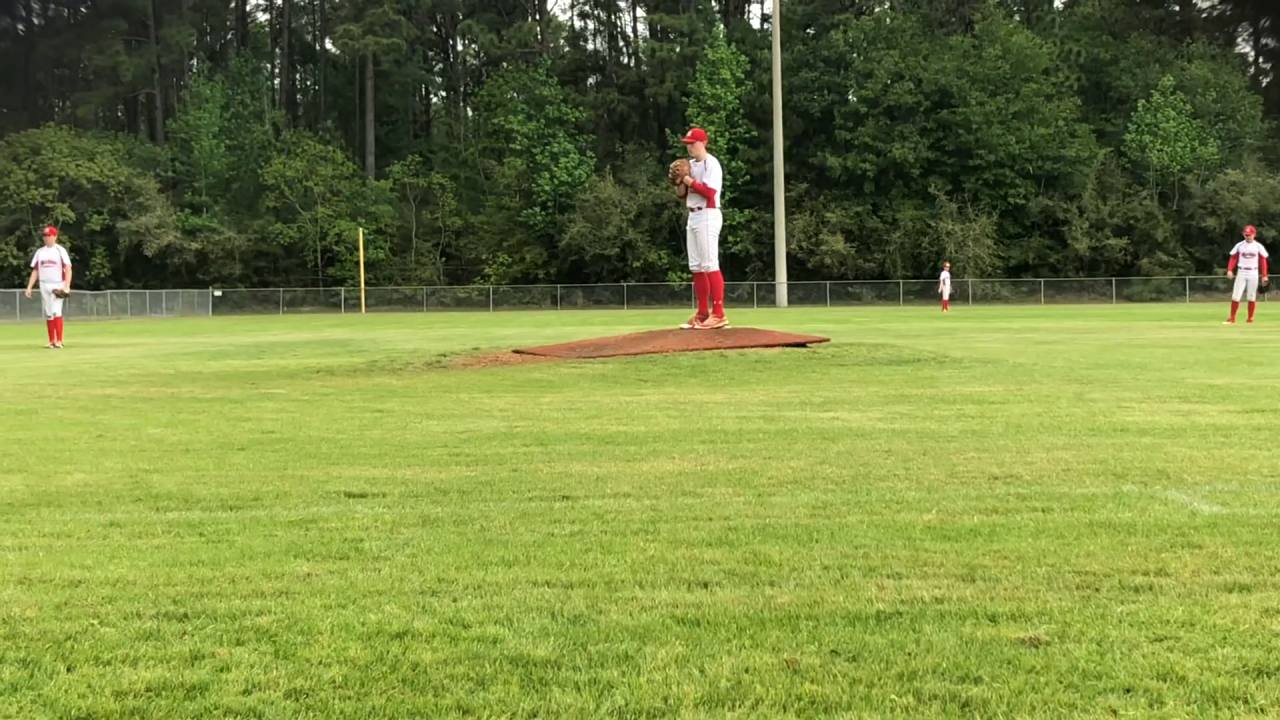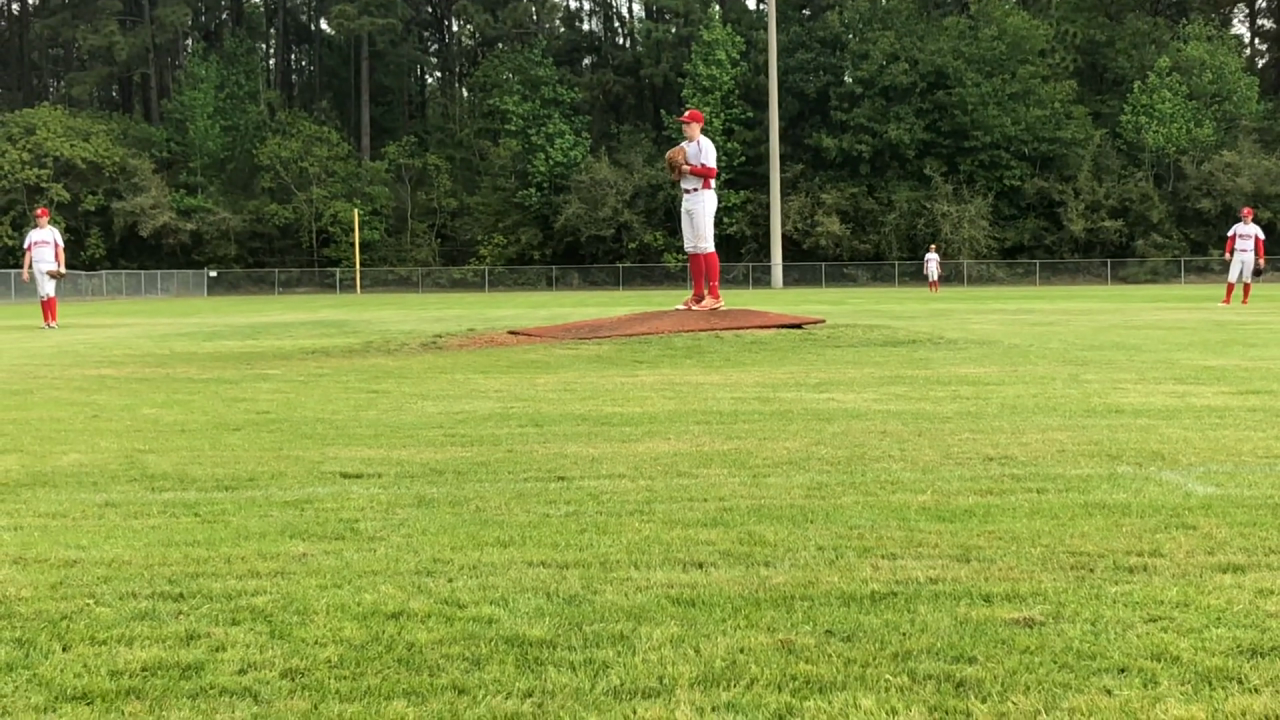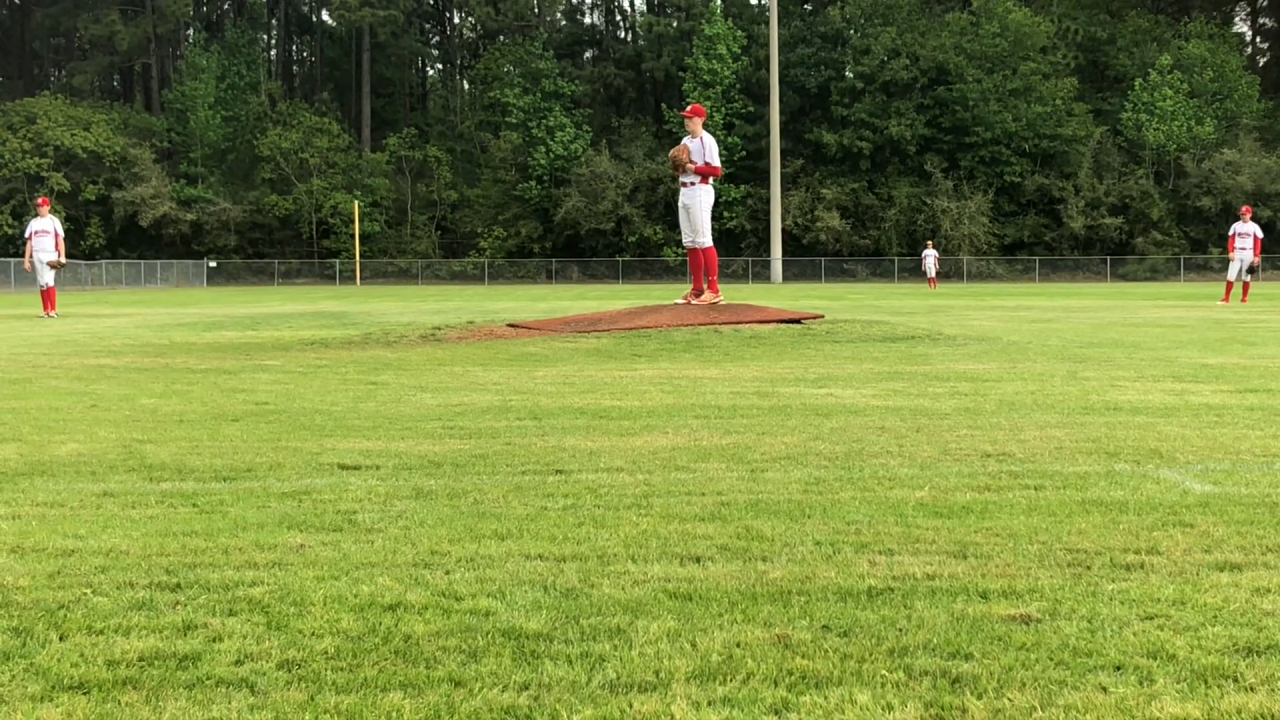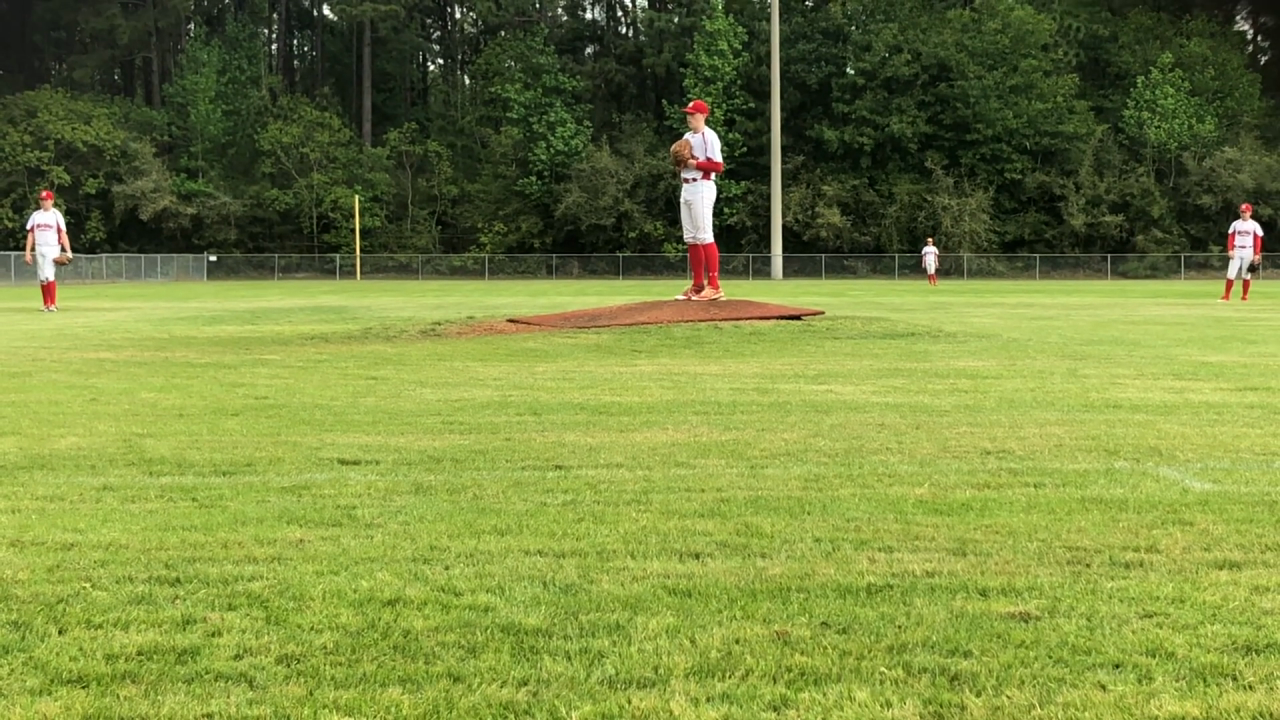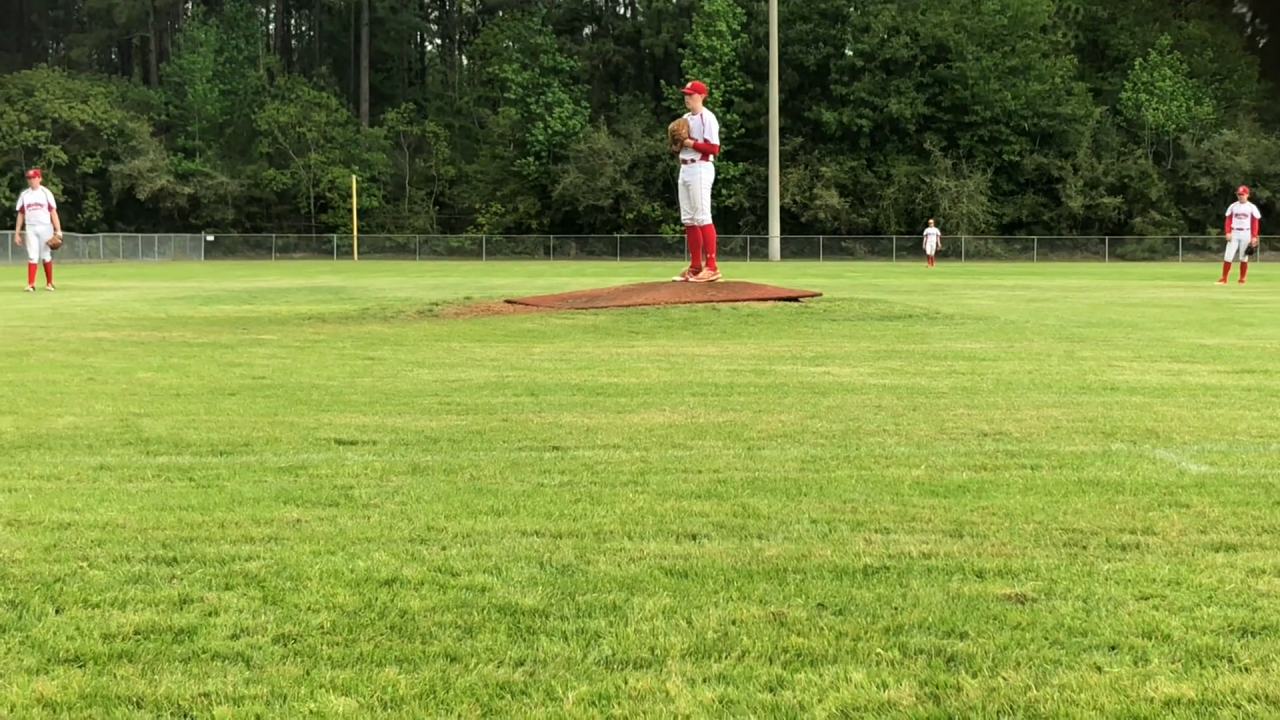
dt=1s
person 1, frame 1
left shoulder: (711, 164)
right shoulder: (690, 164)
left elbow: (709, 192)
right elbow: (684, 195)
left wrist: (691, 182)
right wrist: (679, 181)
left hip: (707, 216)
right hip: (692, 216)
left knee: (710, 264)
right knee: (696, 266)
left ankle: (718, 314)
right ankle: (703, 313)
person 1, frame 2
left shoulder: (704, 144)
right shoulder: (683, 146)
left elbow: (711, 172)
left wrist: (688, 168)
left hip: (703, 198)
right hip: (686, 198)
left knee: (705, 245)
right knee: (691, 248)
left ankle: (714, 295)
right ankle: (698, 294)
person 1, frame 3
left shoulder: (707, 140)
right shoulder: (685, 141)
left elbow: (716, 171)
left wrist: (691, 167)
left hip: (700, 192)
right hip: (684, 192)
left knee: (703, 240)
right knee: (690, 242)
left ankle: (713, 290)
right ankle: (697, 289)
person 1, frame 4
left shoulder: (709, 136)
right shoulder: (687, 137)
left elbow: (717, 166)
left wrist: (693, 163)
left hip: (702, 188)
right hip: (686, 188)
left knee: (704, 236)
right knee: (691, 238)
left ankle: (714, 286)
right ankle: (697, 284)
person 1, frame 5
left shoulder: (707, 118)
right shoulder: (685, 118)
left elbow: (714, 149)
left wrist: (690, 143)
left hip: (700, 169)
right hip: (685, 169)
left knee: (702, 218)
right knee: (688, 219)
left ankle: (711, 267)
right ankle: (695, 266)
